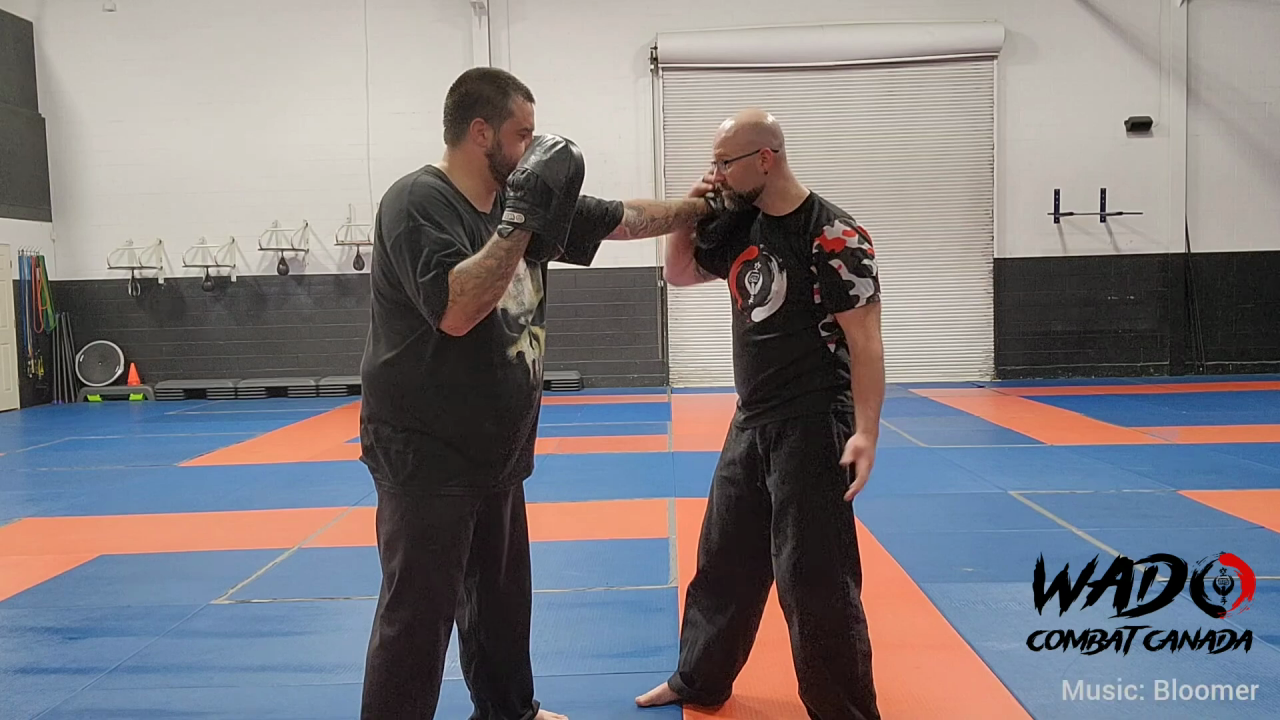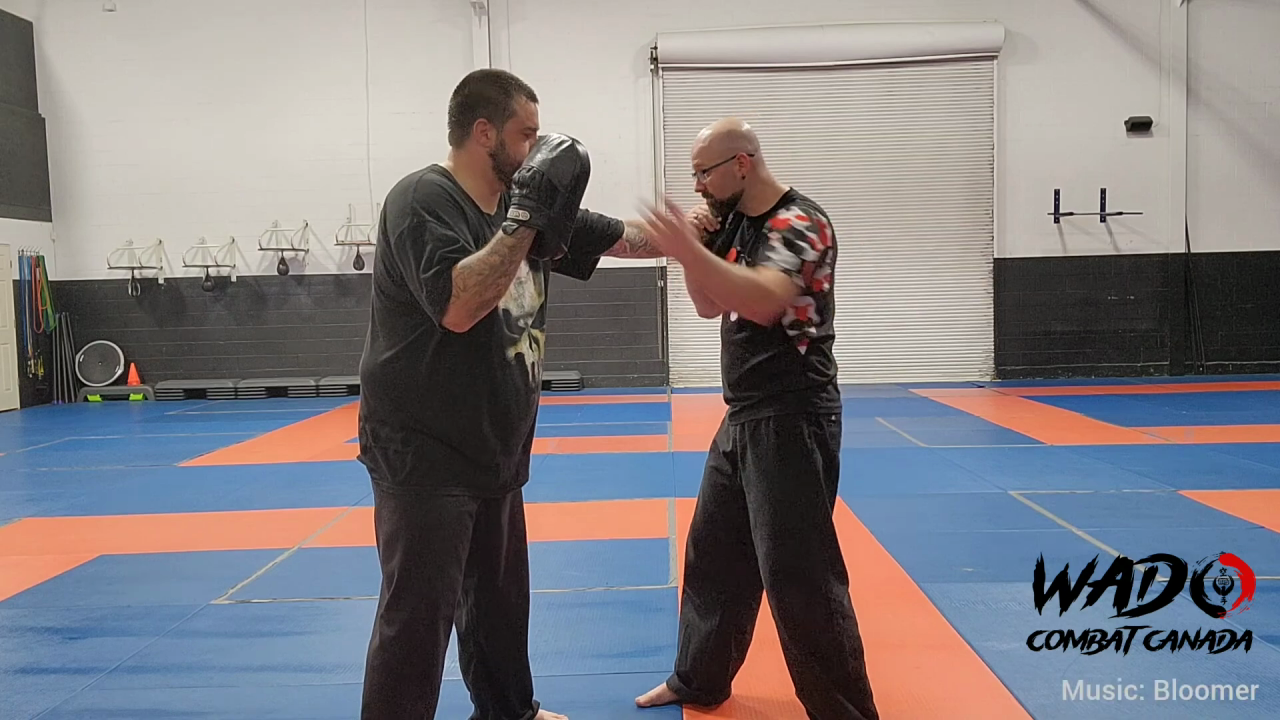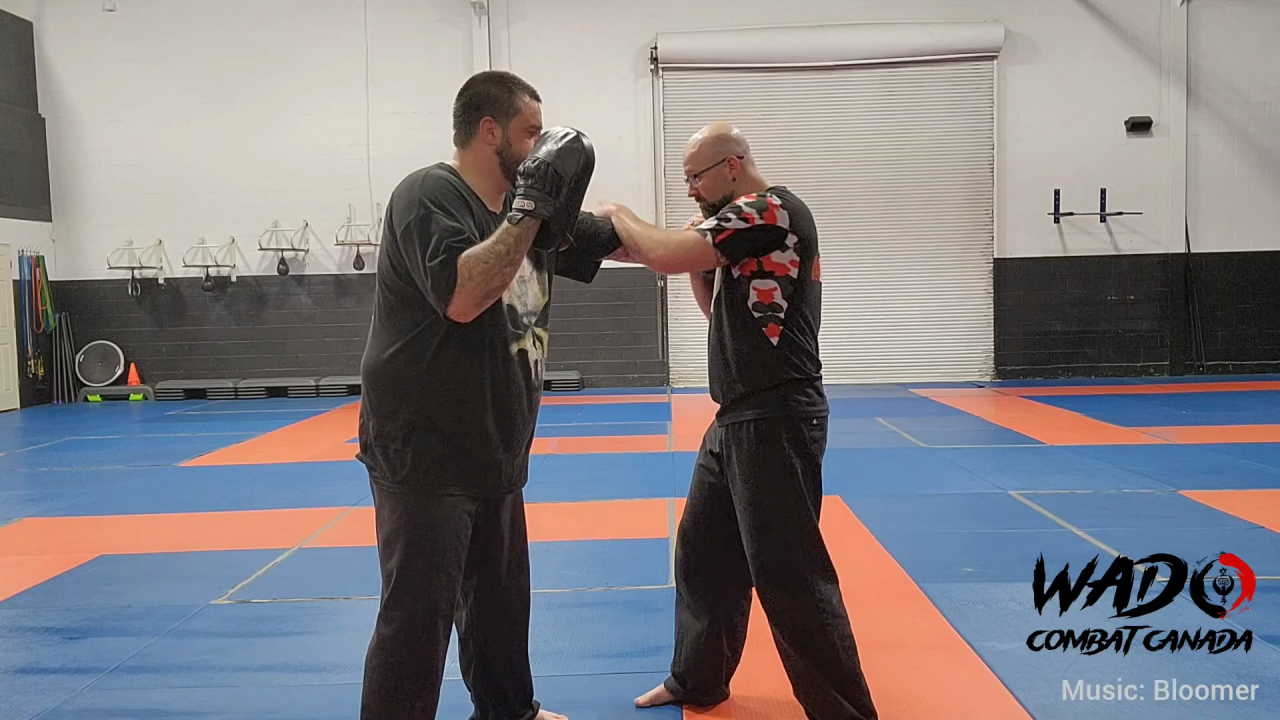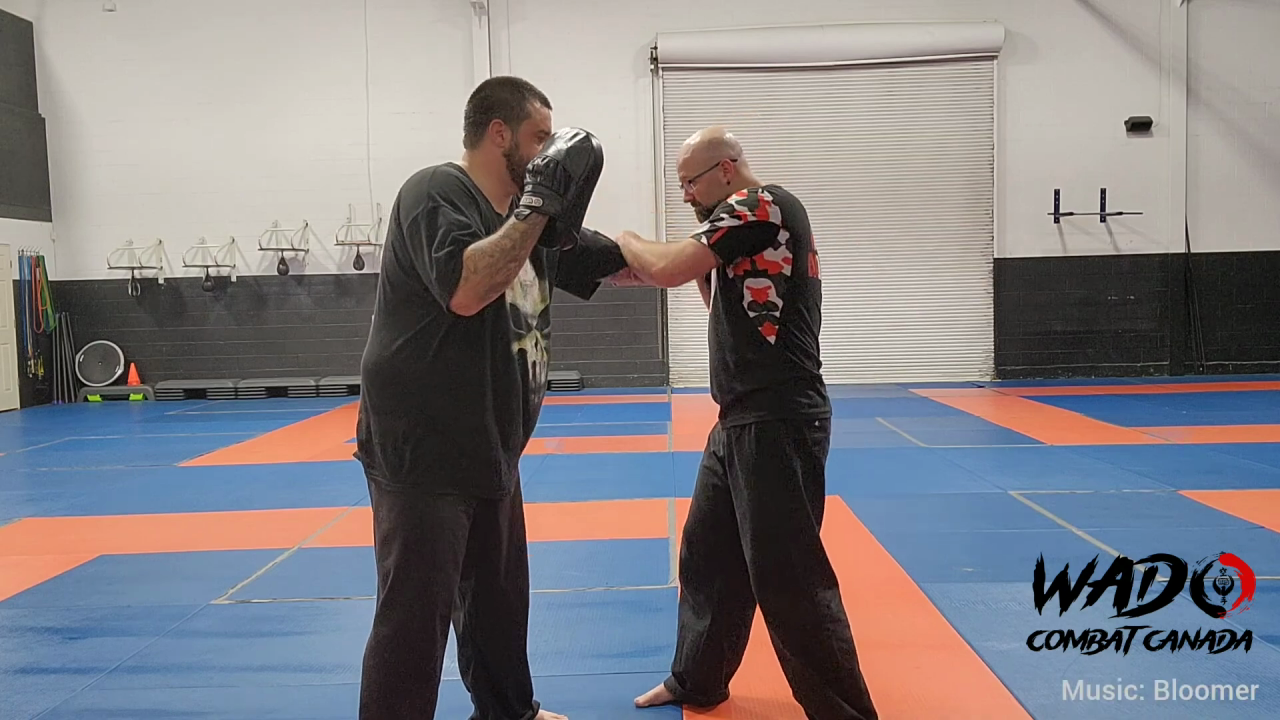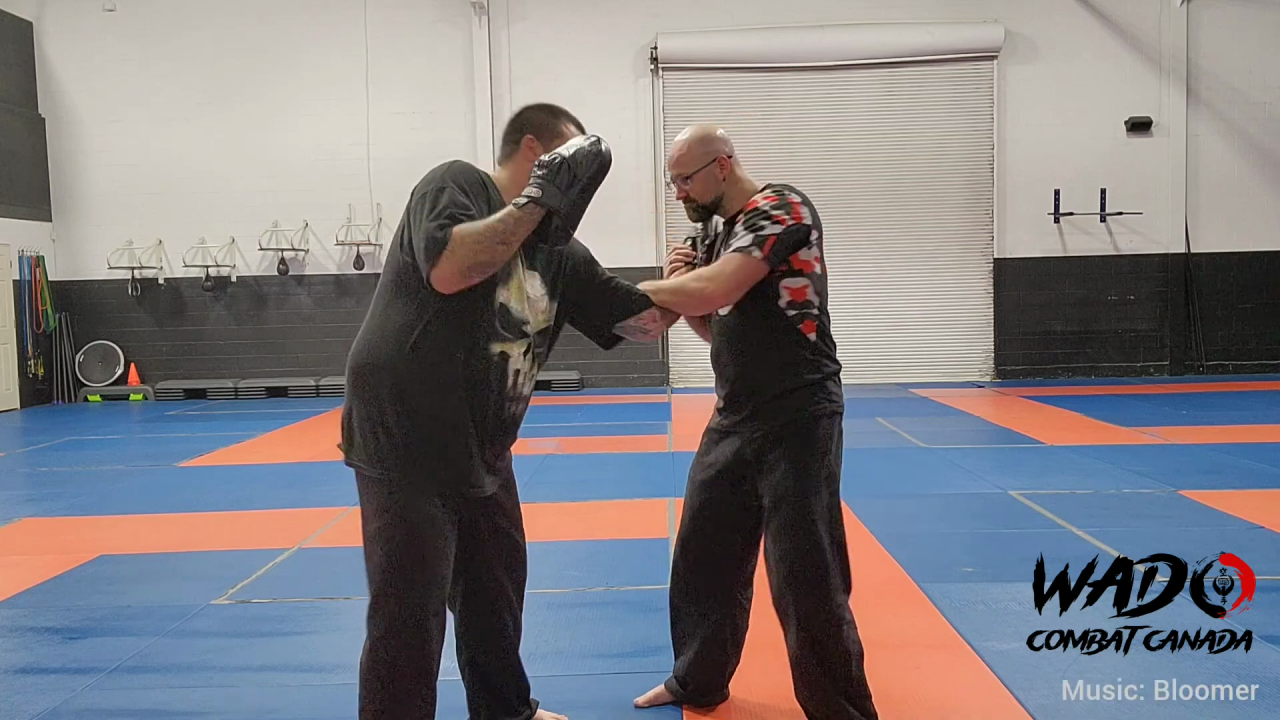
dt=0.4s
person 1, frame 1
left shoulder: (518, 198)
right shoulder: (418, 203)
left elbow: (621, 219)
right elbow: (455, 310)
left wrist: (701, 207)
right wrist: (520, 220)
left hip: (494, 449)
right hip: (426, 454)
left knee: (501, 596)
right knee: (418, 615)
person 1, frame 2
left shoulder: (520, 202)
right shoulder: (421, 200)
left elbow: (617, 237)
right elbow: (458, 307)
right wrist: (524, 219)
left hip: (491, 451)
right hip: (423, 455)
left knee: (500, 598)
right knee: (417, 616)
person 1, frame 3
left shoulder: (524, 203)
right shoulder: (428, 195)
left elbow: (619, 241)
right elbow: (462, 297)
right wrist: (529, 210)
left hip: (493, 451)
right hip: (424, 453)
left knee: (501, 597)
right knee: (417, 616)
person 1, frame 4
left shoulder: (526, 215)
right shoulder: (436, 192)
left elbow: (624, 262)
right elbow: (465, 291)
right wrist: (536, 206)
left hip: (490, 450)
right hip: (422, 451)
left knee: (500, 596)
right knee: (415, 615)
person 1, frame 5
left shoulder: (560, 253)
right shoulder: (457, 183)
left elbow: (644, 319)
right elbow: (448, 268)
right wrist: (538, 199)
left hip: (480, 446)
right hip: (404, 442)
left knee: (496, 586)
right knee: (408, 615)
person 2, frame 1
left shoulder: (832, 233)
right shoulder: (742, 222)
left elbow: (864, 340)
right elbow: (679, 273)
left wrist: (864, 433)
left hip: (811, 429)
right hip: (751, 425)
left knee: (815, 579)
right knee: (723, 560)
person 2, frame 2
left shoulder: (799, 221)
right shoulder: (739, 223)
left elbow: (765, 302)
right elbow: (710, 305)
left wrist: (696, 254)
right wrist: (695, 246)
left hip: (792, 423)
right hip: (744, 420)
left knee: (800, 574)
right knee: (714, 554)
person 2, frame 3
left shoulder: (773, 210)
right shoulder: (744, 225)
left elbow: (663, 255)
left wrist: (619, 215)
right wrist: (702, 264)
left hip: (777, 422)
right hip: (739, 419)
left knee: (789, 573)
right knee: (703, 554)
person 2, frame 4
left shoulder: (763, 206)
right shoulder: (748, 226)
left elbow: (666, 269)
left wrist: (627, 242)
right wrist: (705, 275)
left hip: (778, 423)
right hip: (743, 420)
left knee: (787, 577)
right knee: (707, 556)
person 2, frame 5
left shoulder: (779, 208)
right shoulder: (716, 238)
left elbow: (714, 290)
left wrist: (647, 288)
right wrist: (678, 281)
left hip: (797, 423)
right hip: (733, 422)
left knee: (806, 579)
right knee: (703, 557)
